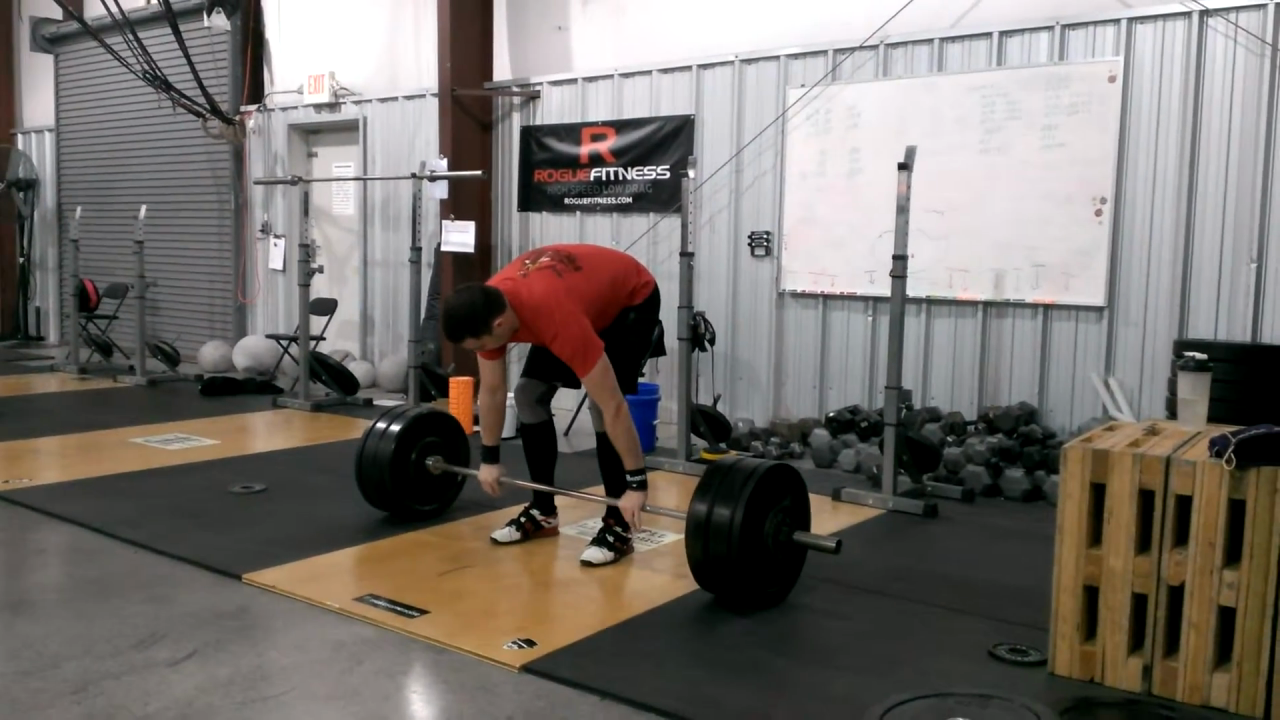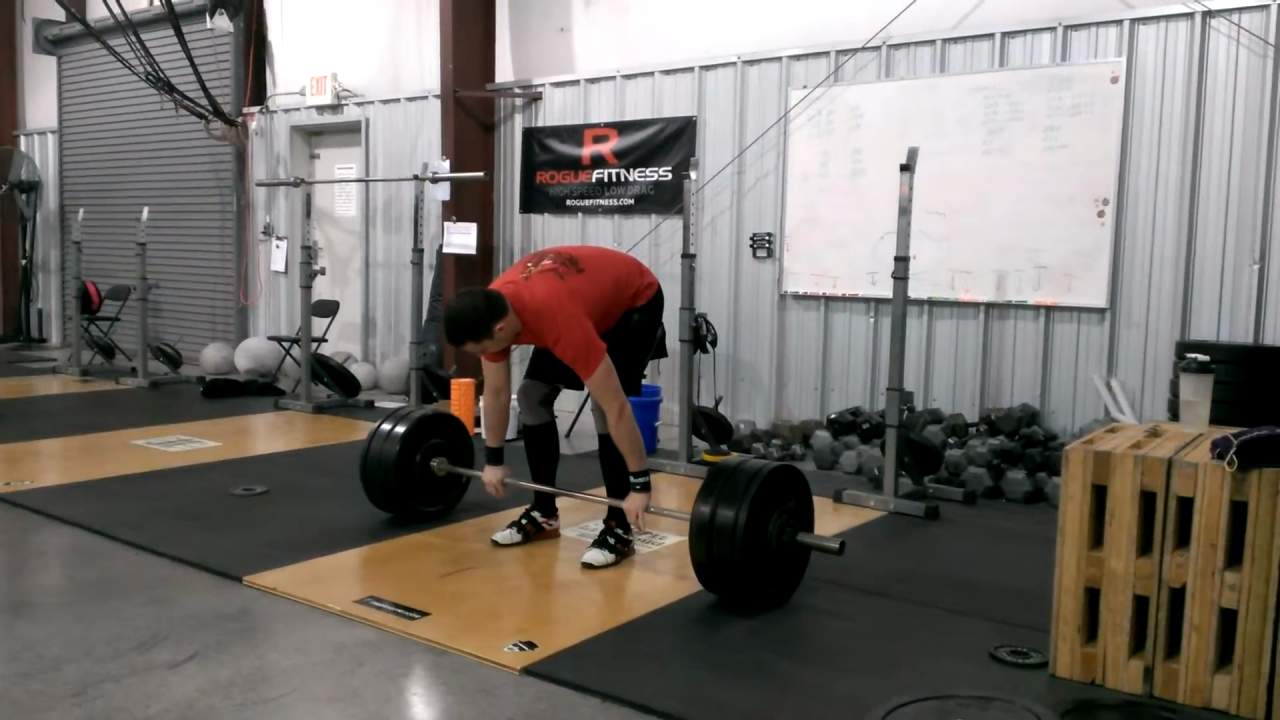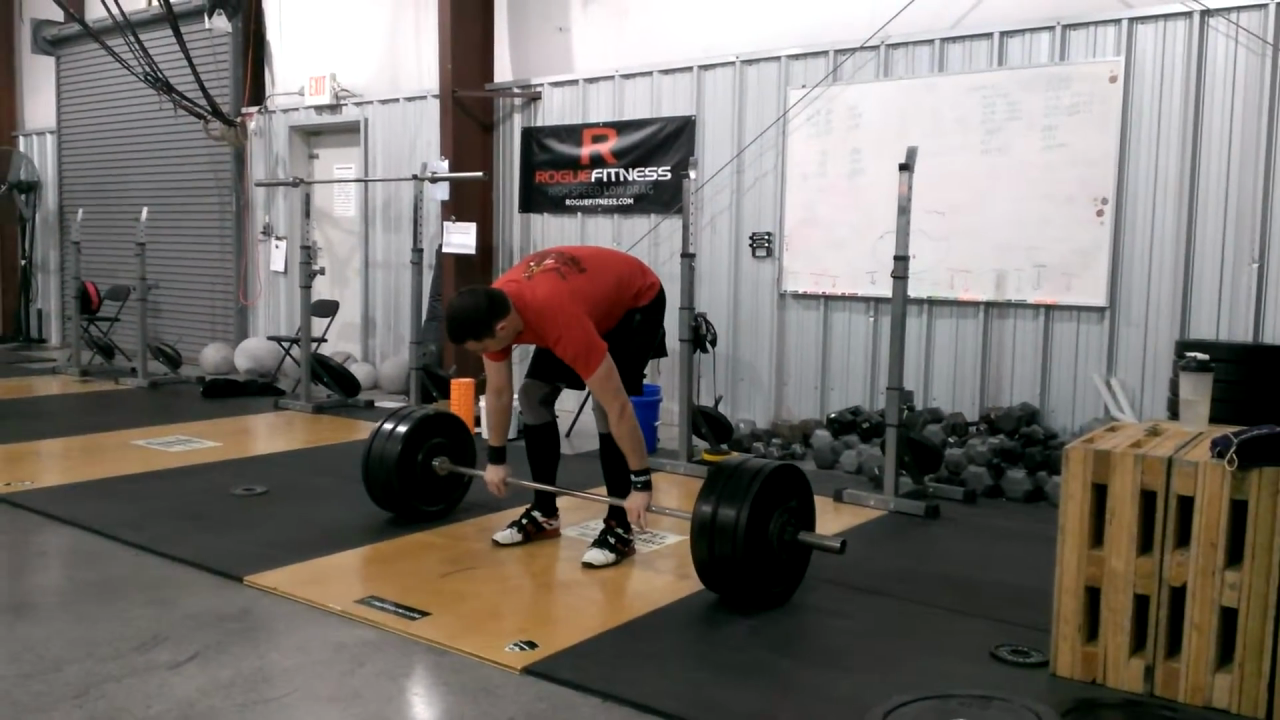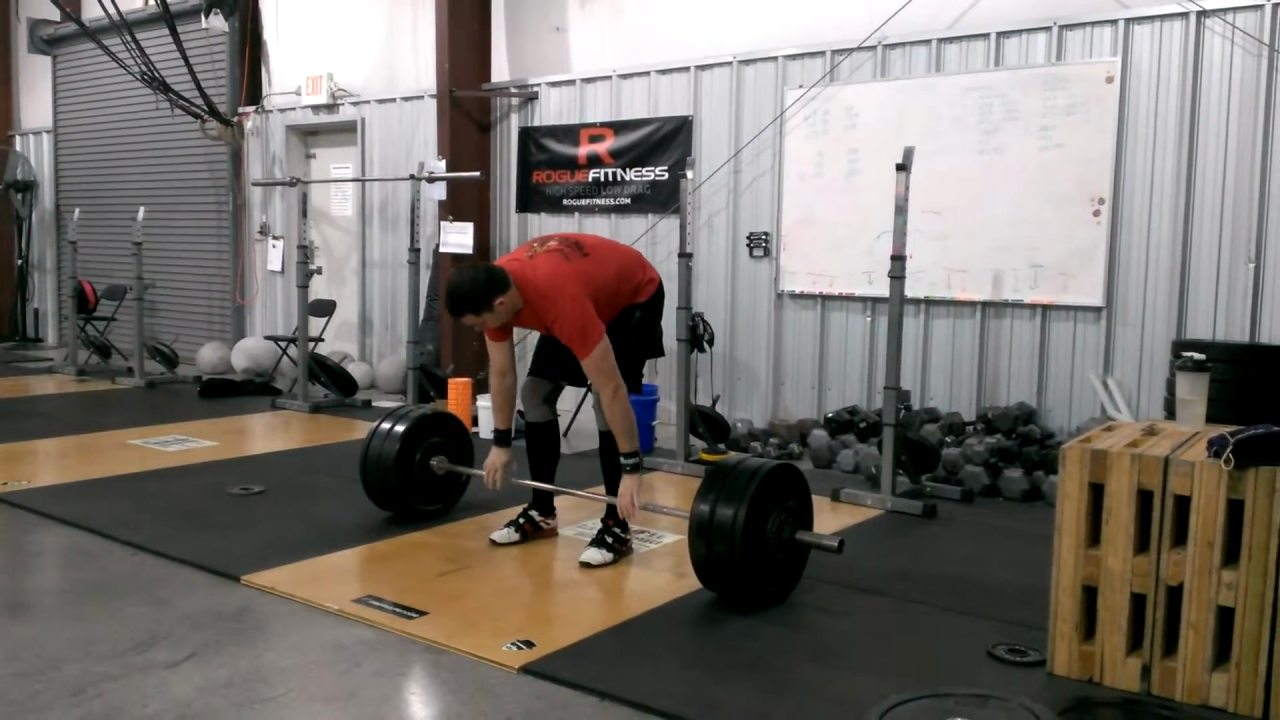
dt=0.2s
person 1, frame 1
left shoulder: (559, 320)
right shoulder: (486, 308)
left elbow: (612, 406)
right elbow: (491, 391)
left wrist: (636, 484)
right wrist: (489, 459)
left hip: (632, 300)
right hip: (585, 290)
left knee: (598, 403)
right knee: (529, 394)
left ankle: (618, 527)
right ankle: (542, 511)
person 1, frame 2
left shoulder: (562, 322)
right shoulder: (491, 310)
left elbow: (617, 408)
right elbow: (496, 393)
left wrist: (640, 485)
right wrist: (493, 460)
left hip: (635, 302)
right hip: (589, 292)
left knee: (602, 404)
right knee: (531, 396)
left ankle: (619, 528)
right ankle: (543, 513)
person 1, frame 3
left shoulder: (563, 322)
right shoulder: (494, 308)
left elbow: (618, 407)
right elbow: (498, 392)
left wrist: (641, 483)
right wrist: (496, 459)
left hip: (637, 303)
right hip: (591, 294)
left knee: (602, 404)
right knee: (533, 395)
left ankle: (619, 528)
right ankle: (543, 513)
person 1, frame 4
left shoulder: (561, 301)
right shoulder: (495, 289)
left elbow: (612, 390)
right elbow: (501, 373)
left wrist: (631, 469)
right wrist: (501, 443)
left hip: (635, 299)
right hip: (592, 289)
left knee: (601, 401)
right knee: (535, 393)
left ankle: (616, 528)
right ankle: (541, 512)
